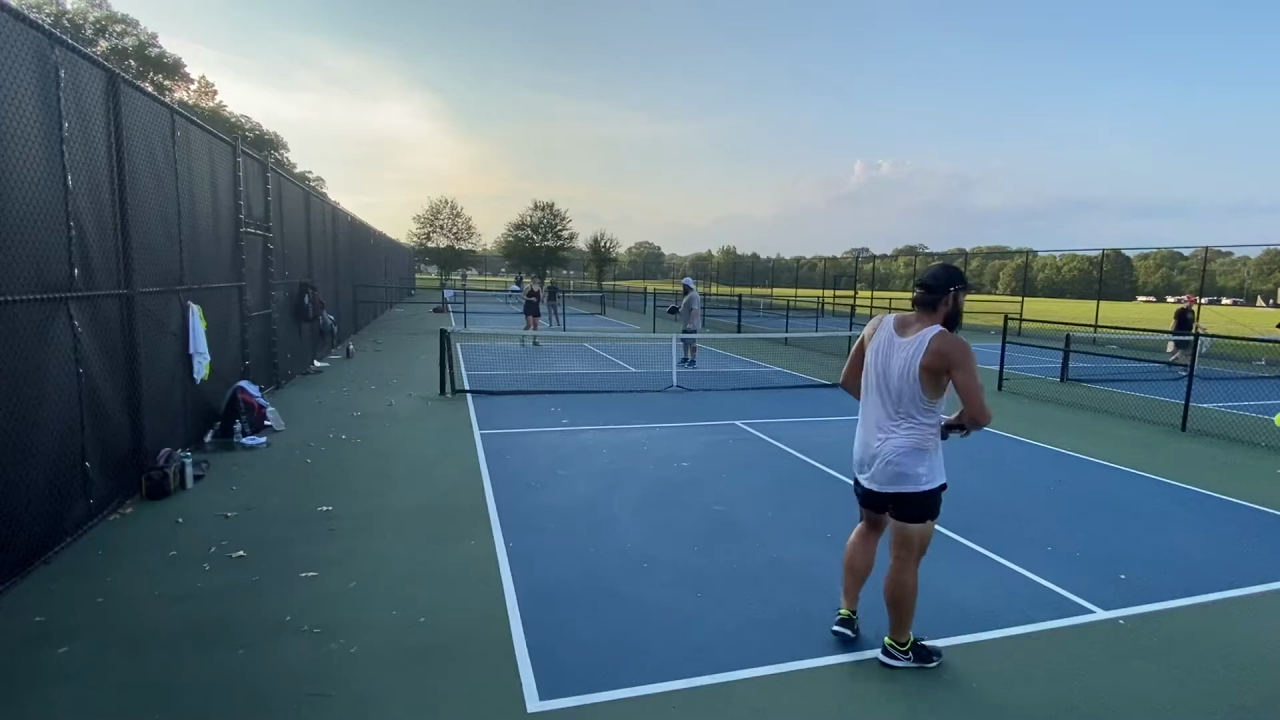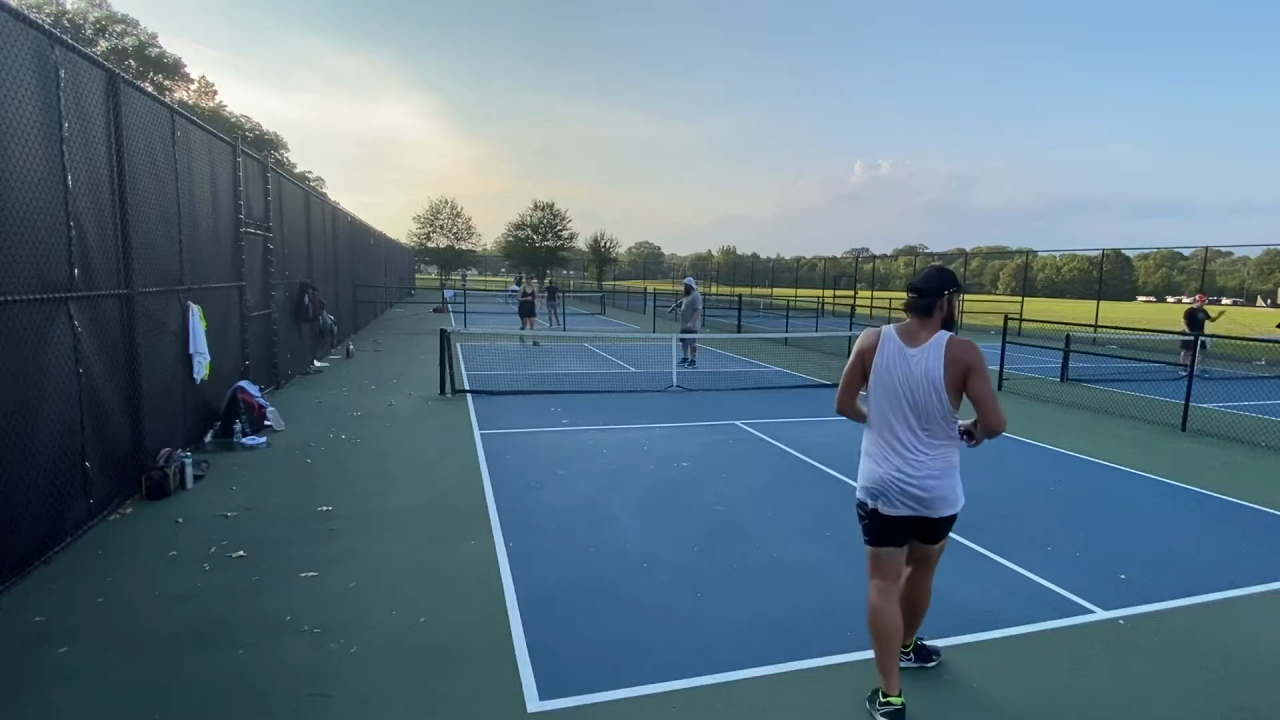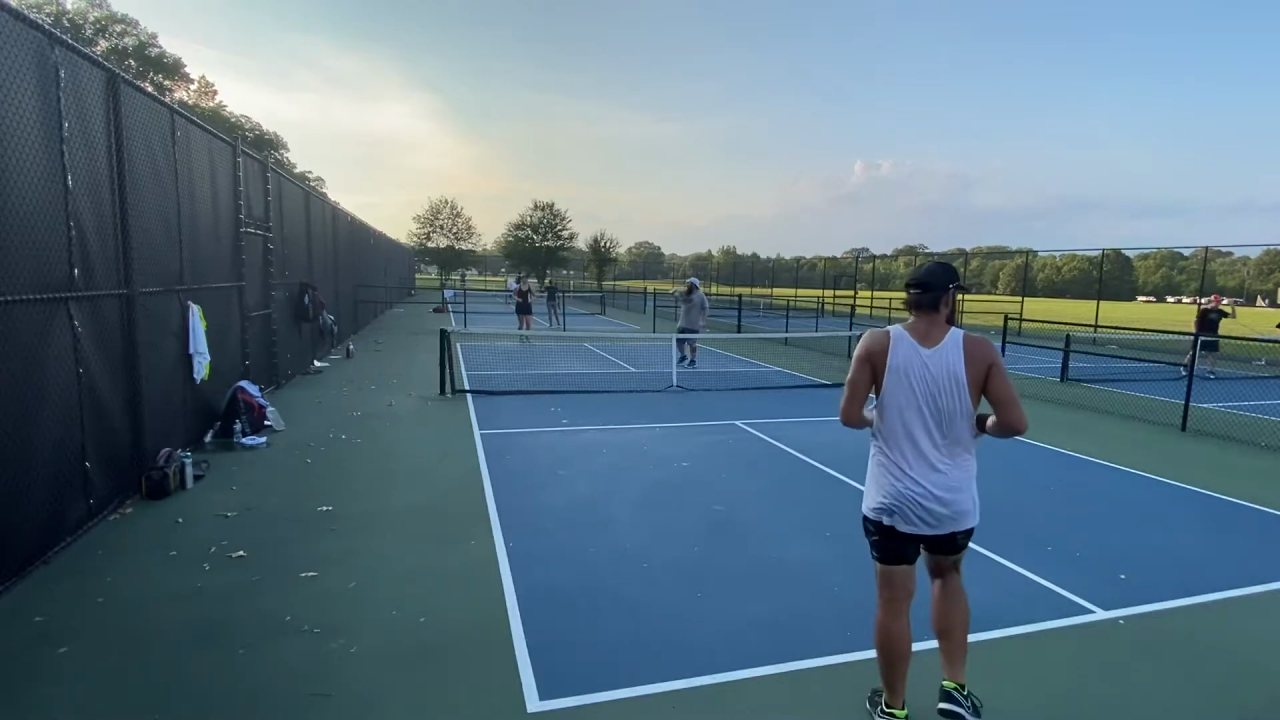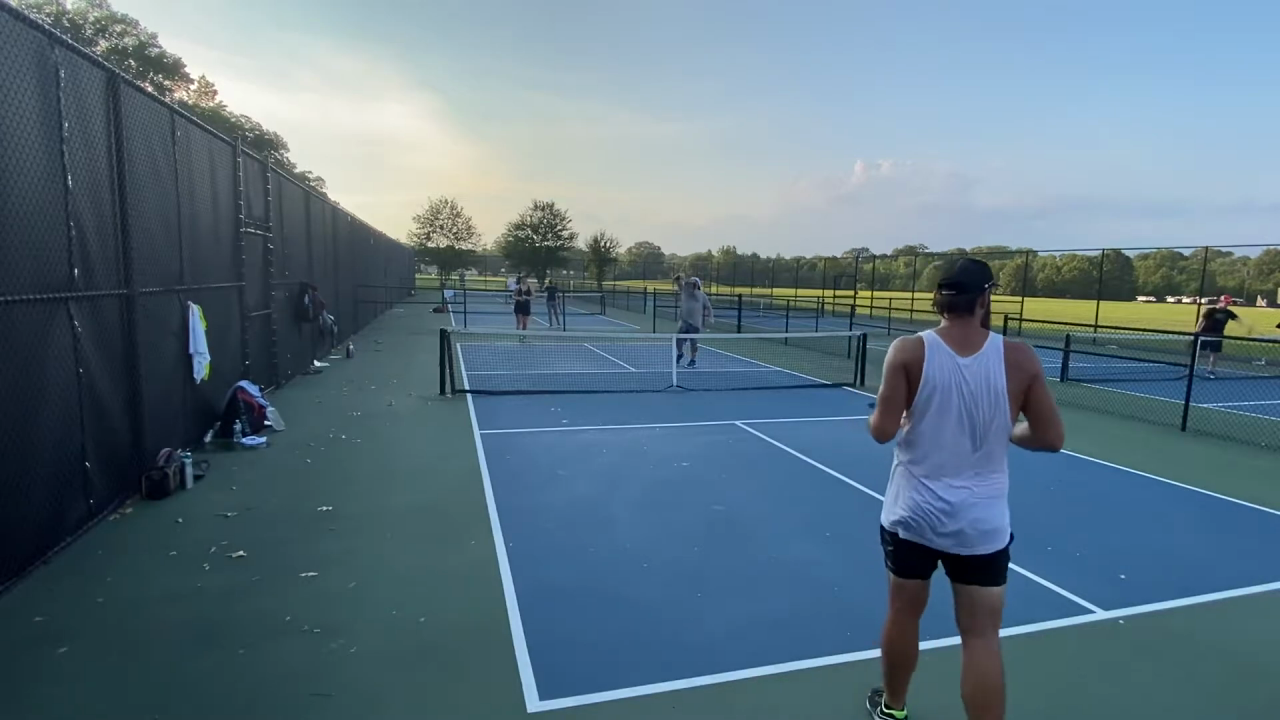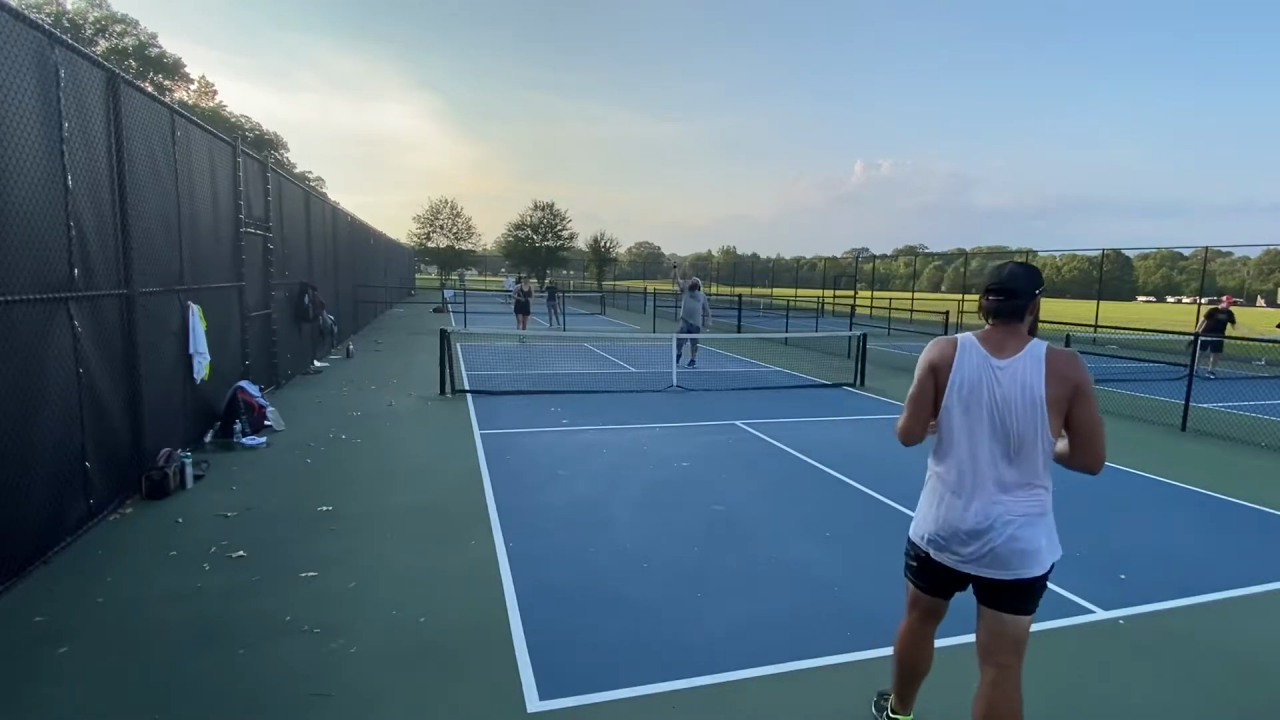
dt=0.3s
person 1, frame 1
left shoulder: (877, 326)
right shoulder: (950, 347)
left elbow: (848, 382)
right elbow: (979, 415)
right wrist: (959, 420)
left hip: (868, 454)
right hip: (914, 465)
left knee: (869, 526)
right knee: (906, 556)
left ankle: (847, 612)
right ankle: (898, 644)
person 1, frame 2
left shoulder: (871, 342)
right shoulder: (962, 352)
left elbow: (844, 406)
right elbow: (994, 423)
right wrist: (972, 431)
left hip: (881, 484)
right hip: (936, 488)
left knee: (883, 583)
right knee: (921, 568)
right ankle: (910, 645)
person 1, frame 3
left shoulder: (876, 345)
right shoulder: (979, 350)
left elbow: (849, 416)
right elbow: (1015, 423)
left hip: (891, 499)
right hip: (955, 500)
left knee: (893, 601)
right knee: (948, 578)
person 1, frame 4
left shoulder: (908, 351)
right shoulder: (1020, 358)
left elbow: (882, 430)
right elbow: (1050, 439)
left hip: (912, 513)
right hip: (982, 521)
left knee: (904, 612)
right knee: (980, 637)
person 1, frame 5
left shoulder: (942, 353)
right shoulder: (1066, 368)
left elbow: (908, 434)
right elbow: (1091, 460)
left hip: (943, 527)
right hip: (1019, 542)
left knee: (919, 620)
right knee: (1001, 667)
